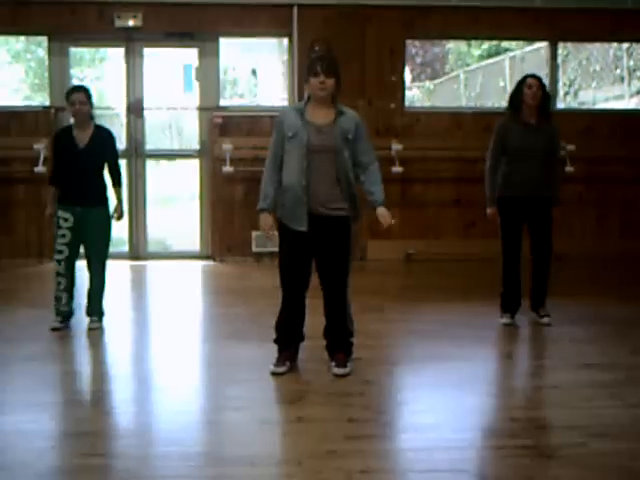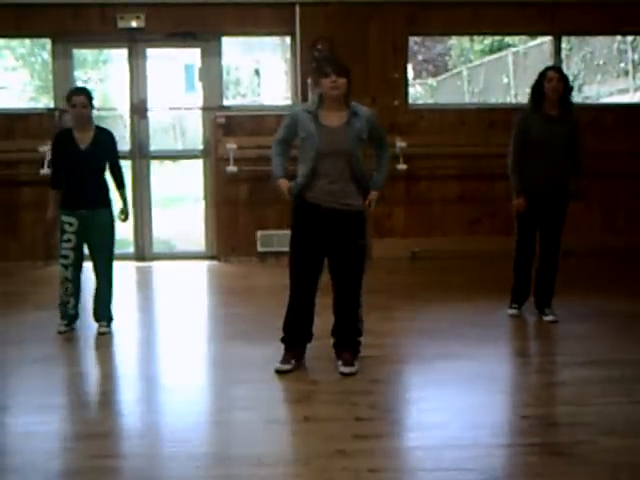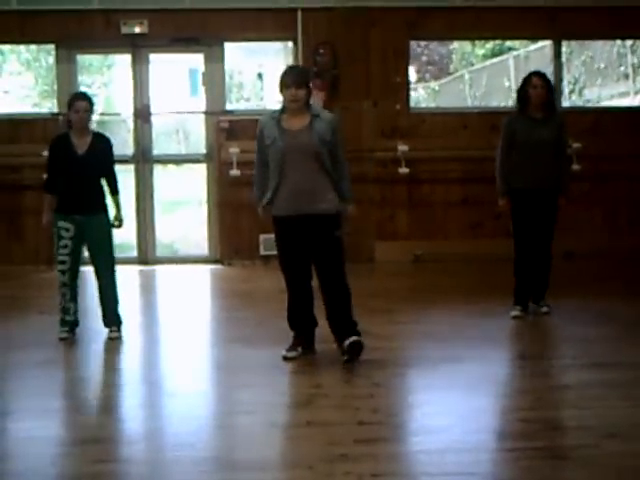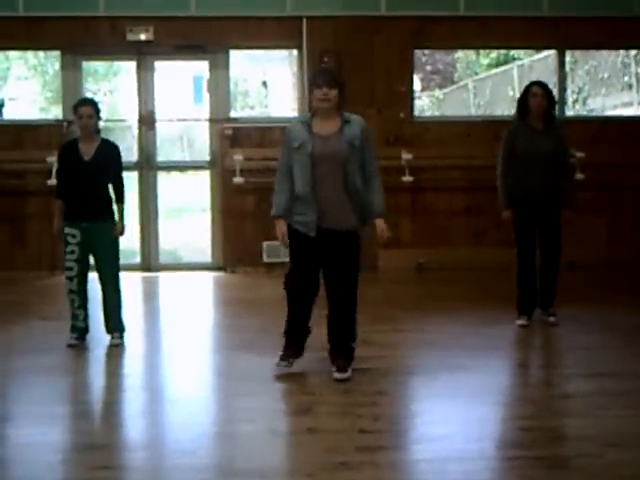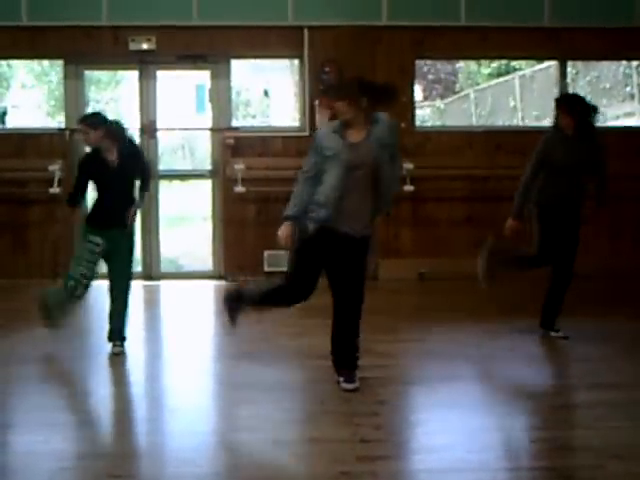
dt=1s
person 1, frame 1
left shoulder: (350, 121)
right shoulder: (288, 118)
left elbow: (367, 164)
right elbow: (273, 165)
left wrist: (378, 202)
right wrist: (265, 207)
left hip: (336, 216)
right hip: (295, 216)
left knee: (336, 287)
right knee: (292, 286)
left ankle: (340, 350)
right ankle: (287, 349)
person 1, frame 2
left shoulder: (364, 118)
right shoulder: (301, 116)
left elbow: (382, 149)
right elbow: (280, 143)
left wrist: (376, 186)
right wrist: (280, 175)
left hip: (349, 211)
right hip: (310, 208)
left knee: (348, 283)
right knee: (301, 280)
left ankle: (347, 348)
right ankle: (293, 348)
person 1, frame 3
left shoulder: (327, 122)
right shoulder: (267, 125)
left elbow: (339, 163)
right elbow: (261, 167)
left wrist: (346, 198)
right wrist: (262, 200)
left hip: (324, 210)
right hip: (285, 214)
left knee: (332, 274)
right knee: (295, 279)
left ankle: (347, 334)
right ankle: (302, 337)
person 1, frame 4
left shoulder: (357, 128)
right shoulder: (295, 130)
left elbow: (370, 174)
right elbow: (284, 176)
left wrist: (377, 214)
right wrist: (279, 215)
left hip: (345, 225)
right hip: (304, 223)
left knee: (343, 293)
right knee: (299, 287)
left ankle: (341, 354)
right ankle: (292, 344)
person 1, frame 5
left shoulder: (384, 126)
right shoulder: (326, 136)
left elbow: (393, 168)
right elbow: (307, 178)
left wrist: (381, 206)
right wrist: (290, 219)
left hip: (357, 230)
right hip: (321, 223)
left knee: (349, 302)
right knee: (298, 286)
left ankle: (346, 366)
right ankle: (240, 297)
person 2, frame 1
left shoulder: (549, 128)
right shoulder: (506, 126)
left elbow: (555, 165)
right elbow: (492, 163)
left wrist: (553, 198)
right wrist: (492, 201)
left hip: (540, 199)
right hip: (510, 198)
left knee: (542, 252)
right knee: (511, 255)
left ankle: (539, 304)
right ankle: (508, 308)
person 2, frame 2
left shoulder: (570, 121)
right shoulder: (528, 118)
left elbow: (575, 158)
right elbow: (515, 157)
left wrist: (572, 187)
right wrist: (518, 192)
left hip: (557, 194)
right hip: (530, 192)
left knee: (550, 249)
right knee: (524, 248)
left ankle: (544, 303)
right ankle: (517, 300)
person 2, frame 3
left shoulder: (556, 121)
right shoulder: (514, 121)
left elbow: (563, 157)
right elbow: (503, 158)
left wrist: (562, 191)
right wrist: (503, 192)
left hip: (547, 192)
right hip: (520, 191)
left knee: (543, 245)
right knee: (523, 246)
left ankle: (539, 296)
right ankle: (520, 301)
person 2, frame 4
left shoulder: (555, 132)
right shoulder: (515, 131)
left elbow: (564, 168)
right elbow: (504, 169)
left wrist: (564, 200)
right wrist: (505, 204)
left hip: (549, 202)
right hip: (522, 202)
left knee: (552, 253)
right knee: (525, 256)
left ankle: (548, 303)
right ankle: (525, 309)
person 2, frame 5
left shoulder: (590, 141)
right shoulder: (551, 141)
left elbow: (598, 171)
right elbow: (530, 177)
left wrist: (599, 197)
right wrist: (516, 214)
left hip: (572, 209)
right hip: (548, 206)
left knee: (565, 268)
right knee: (545, 256)
left ankle: (548, 321)
right ankle: (495, 257)
person 3, frame 1
left shoulder: (104, 135)
right shoulder: (61, 136)
left elbow: (114, 170)
right elbow: (56, 173)
left wrist: (119, 202)
right wrist: (51, 203)
left hip: (96, 206)
right hip: (67, 206)
left knee: (96, 261)
right knee: (62, 260)
left ankle: (95, 313)
right ankle: (62, 313)
person 3, frame 2
left shoulder: (105, 137)
right shoulder: (61, 138)
left elbow: (115, 170)
right elbow: (56, 175)
left wrist: (124, 203)
right wrist: (53, 206)
left hip: (100, 208)
right hip: (70, 209)
left knee: (103, 264)
right knee: (68, 264)
left ankle: (103, 317)
right ankle: (67, 316)
person 3, frame 3
left shoulder: (102, 142)
right shoulder: (58, 143)
left elbow: (110, 177)
right elbow: (51, 180)
left wrist: (118, 209)
right wrist: (47, 211)
left hip: (96, 213)
right hip: (66, 214)
left knee: (105, 268)
right knee: (65, 270)
left ankle: (113, 322)
right ankle: (68, 323)
person 3, frame 4
left shoulder: (110, 149)
right shoulder: (67, 150)
left elbow: (118, 186)
right elbow: (61, 187)
left wrist: (120, 219)
right wrist: (58, 218)
left hip: (103, 221)
right hip: (74, 222)
left knee: (109, 277)
right knee: (74, 277)
left ankle: (115, 329)
right ankle: (78, 329)
person 3, frame 5
left shoulder: (129, 149)
right shoulder: (89, 162)
left elbow: (144, 178)
right elbow: (76, 193)
left wrist: (136, 206)
left hip: (123, 229)
right hip: (97, 229)
left knee: (121, 284)
right knee: (80, 277)
left ankle: (117, 337)
right ankle: (51, 304)
